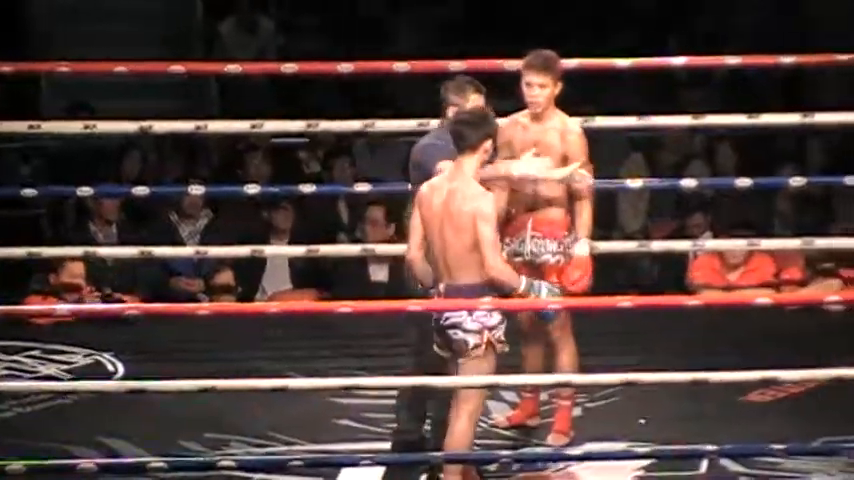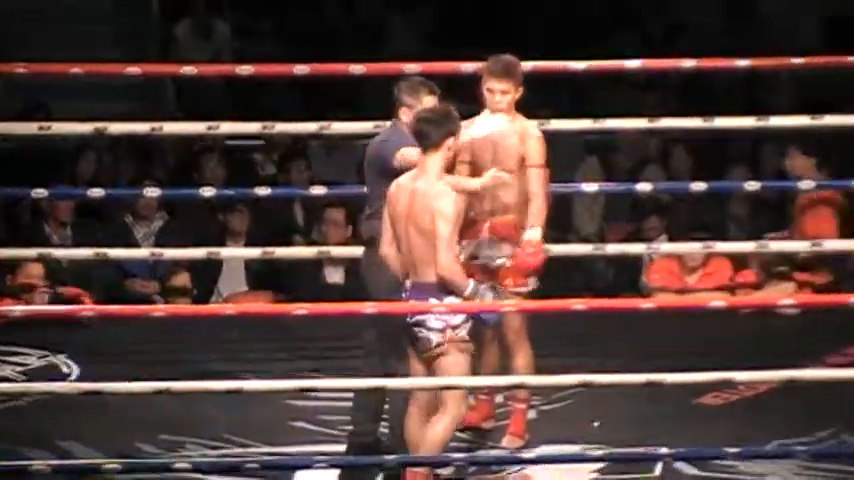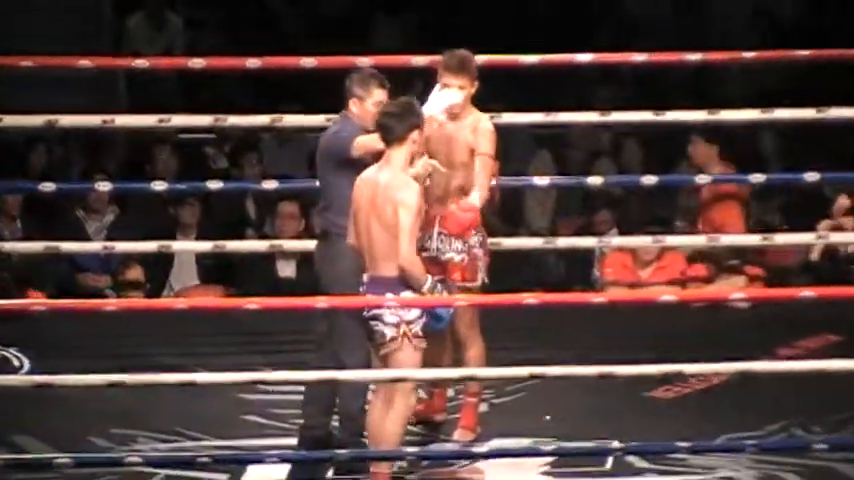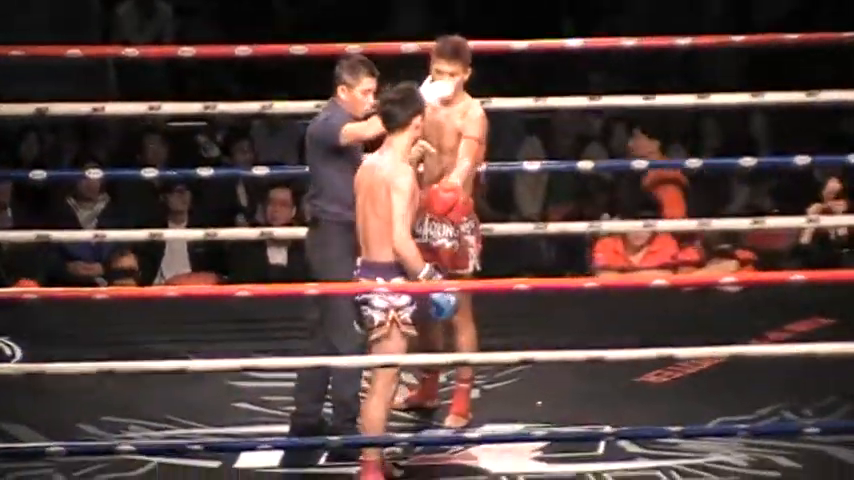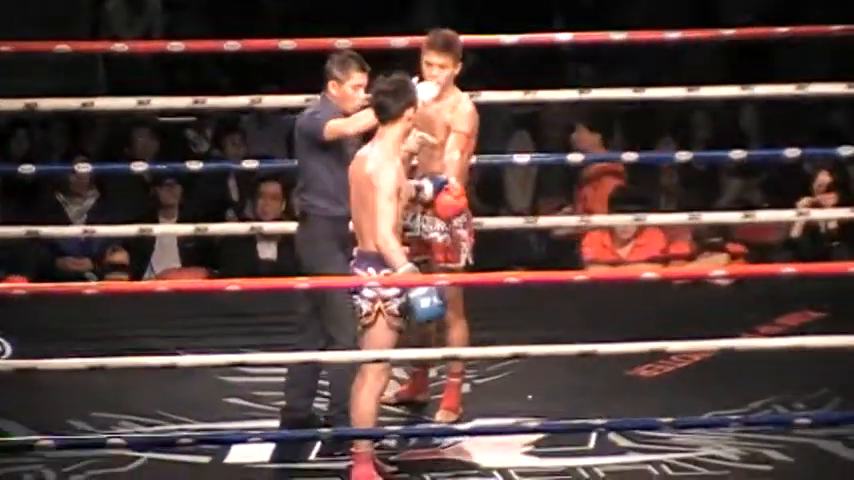
dt=0.2s
person 1, frame 1
left shoulder: (461, 143)
right shoulder: (430, 148)
left knee: (428, 351)
right knee: (435, 352)
left ankle: (409, 436)
right ankle: (441, 443)
person 1, frame 2
left shoulder: (412, 146)
right shoulder: (384, 146)
right elbow: (417, 160)
left wrist: (478, 183)
right hip: (388, 257)
left knee: (382, 348)
right knee: (397, 349)
left ankle: (364, 437)
right ankle: (402, 447)
person 1, frame 3
left shoulder: (356, 137)
right shoulder: (337, 137)
right elbow: (376, 144)
left hip: (353, 249)
right hip: (341, 250)
left knee: (334, 344)
right knee: (353, 348)
left ankle: (316, 431)
right ankle: (351, 447)
person 1, frame 4
left shoulder: (350, 124)
right shoulder: (324, 125)
left elbow: (364, 168)
right elbow: (365, 131)
left hip: (344, 235)
right hip: (331, 237)
left knee: (326, 331)
right knee: (346, 335)
left ankle: (307, 418)
right ankle: (345, 432)
person 1, frame 5
left shoulder: (345, 121)
right shoulder: (312, 119)
right elbow: (351, 128)
left hip: (335, 231)
right hip: (321, 231)
left knee: (315, 325)
right knee: (346, 327)
left ankle: (297, 412)
right ankle: (341, 419)
person 2, frame 1
left shoulder: (570, 132)
right shoulder: (509, 128)
left elbow: (583, 193)
right elbow: (500, 185)
left wrist: (582, 246)
left hip: (555, 235)
right hip: (517, 232)
left knee: (558, 329)
right knee: (526, 326)
left ankle: (564, 418)
right ankle: (529, 404)
person 2, frame 2
left shoulder: (529, 135)
right shoulder: (470, 131)
left elbow: (538, 193)
left wrist: (534, 232)
left hip: (510, 240)
right hip: (475, 235)
left knee: (514, 332)
right knee: (482, 327)
left ankle: (519, 420)
right ankle: (484, 407)
person 2, frame 3
left shoulder: (482, 128)
right shoulder: (429, 122)
left elbow: (482, 180)
left wrist: (472, 202)
left hip: (464, 235)
right hip: (430, 229)
left knee: (466, 326)
left ankle: (470, 413)
right ankle: (436, 400)
person 2, frame 4
left shoulder: (473, 114)
right shoulder: (424, 106)
left elbow: (465, 162)
left wrist: (454, 183)
left hip: (456, 221)
right hip: (423, 216)
left knee: (459, 312)
left ankle: (462, 400)
right ankle: (428, 387)
person 2, frame 5
left shoulder: (462, 108)
right shoulder: (416, 100)
left elbow: (458, 155)
left wrist: (452, 185)
left hip: (446, 216)
right hip: (416, 210)
left knee: (450, 306)
left ankle: (453, 394)
right ankle: (418, 381)
person 3, frame 1
left shoulder: (427, 190)
right shoulder: (481, 198)
left elbow: (414, 255)
right elbow: (494, 268)
right wrist: (532, 289)
left hip: (444, 302)
right hip: (476, 305)
left knee: (462, 397)
right knee: (469, 405)
person 3, frame 2
left shoulder: (397, 187)
right shoulder: (444, 195)
left elbow: (388, 251)
right elbow: (447, 266)
right wrist: (476, 293)
left hip: (414, 299)
right hip: (442, 304)
left knee: (420, 401)
right knee: (454, 405)
person 3, frame 3
left shoulder: (364, 180)
right shoulder: (406, 187)
right elbow: (406, 257)
right wrist: (434, 289)
left hip: (372, 291)
right hip: (397, 296)
left knee: (384, 394)
right knee: (403, 400)
person 3, frame 4
left shoulder: (370, 163)
right shoulder: (400, 172)
right elbow: (401, 241)
right wrist: (433, 279)
left hip: (371, 274)
right hip: (390, 280)
left knee: (382, 380)
right knee: (384, 384)
person 3, frame 5
left shoulder: (367, 155)
right shoulder: (385, 163)
right elbow: (383, 234)
left wrist: (423, 187)
right wrist: (413, 281)
left hip: (367, 268)
right hip: (380, 271)
left knee: (368, 371)
right knee: (375, 375)
